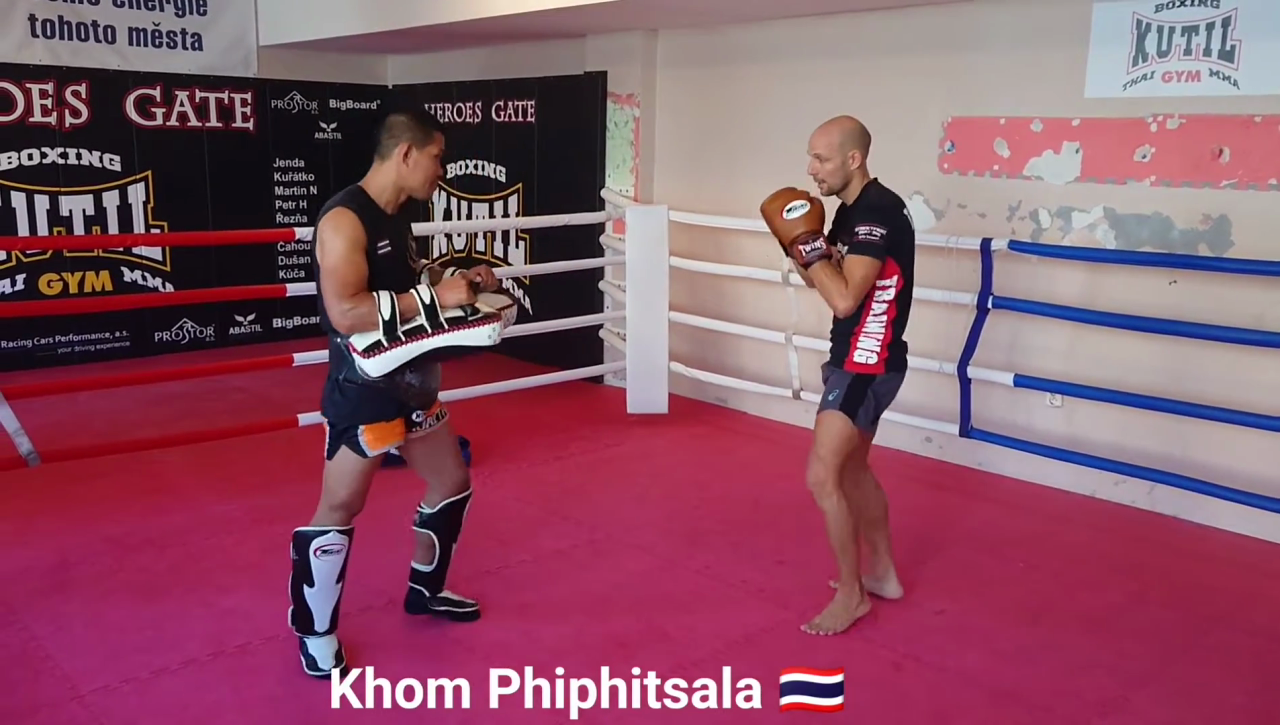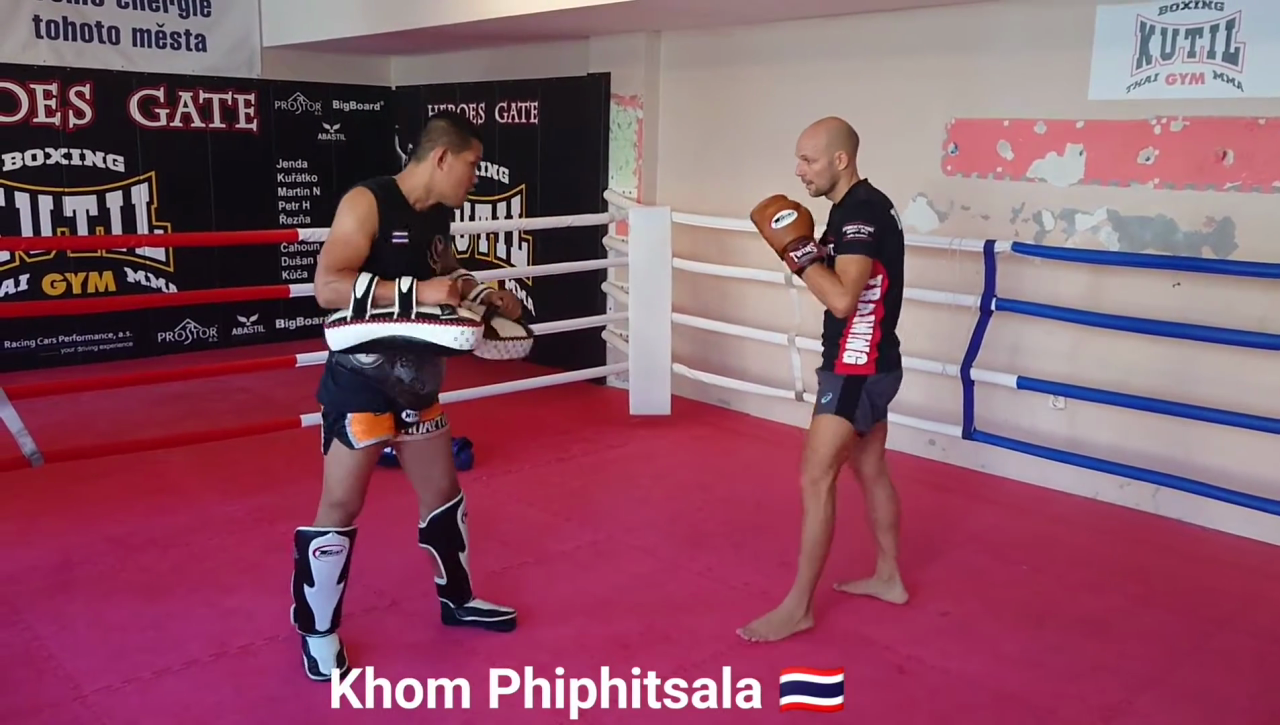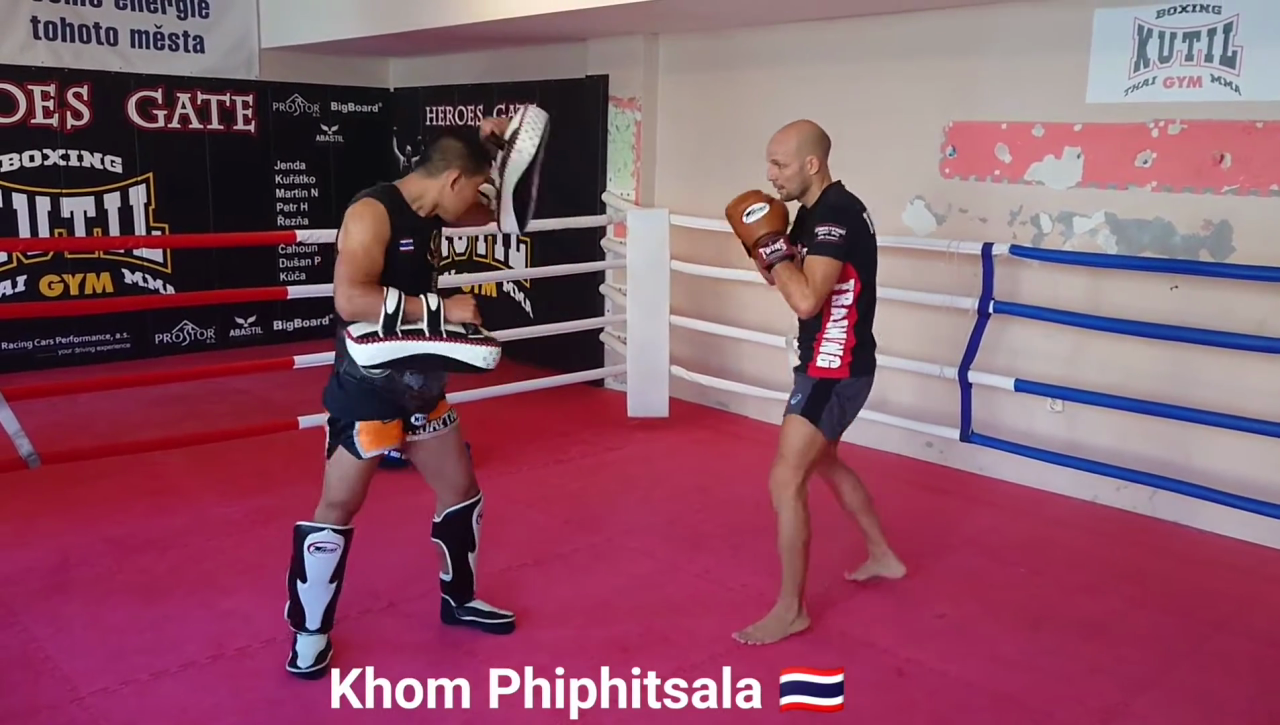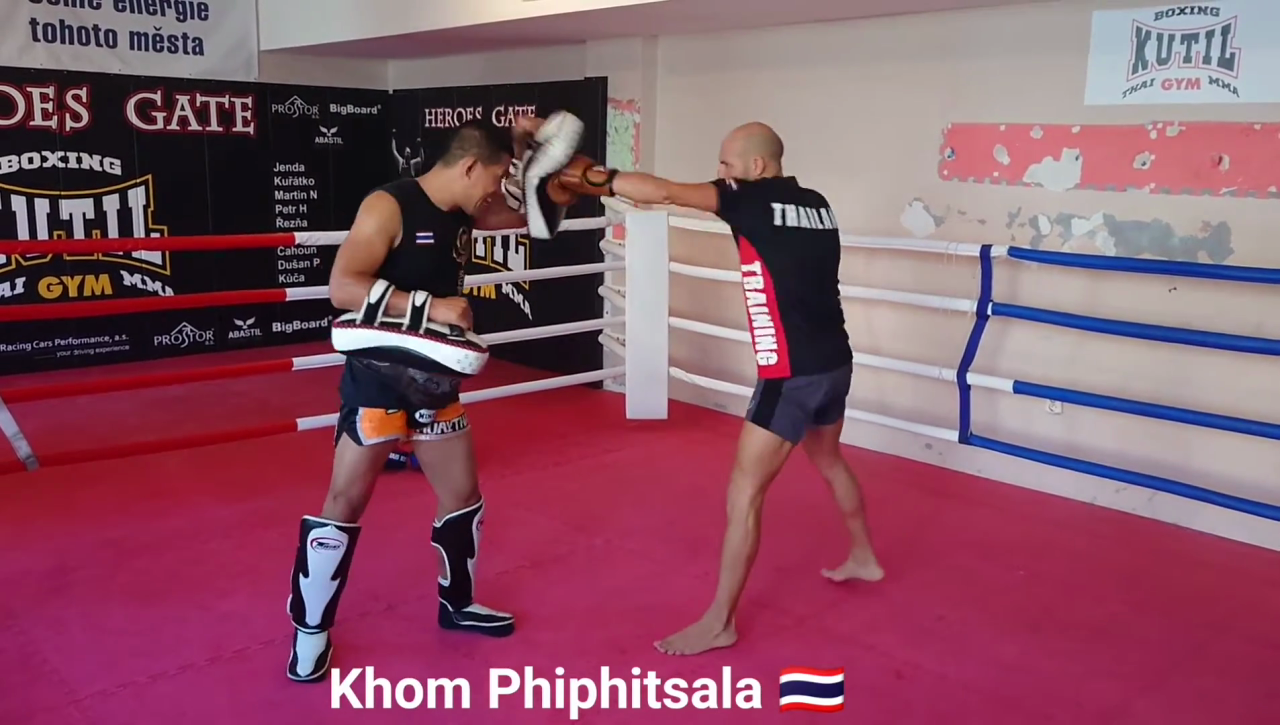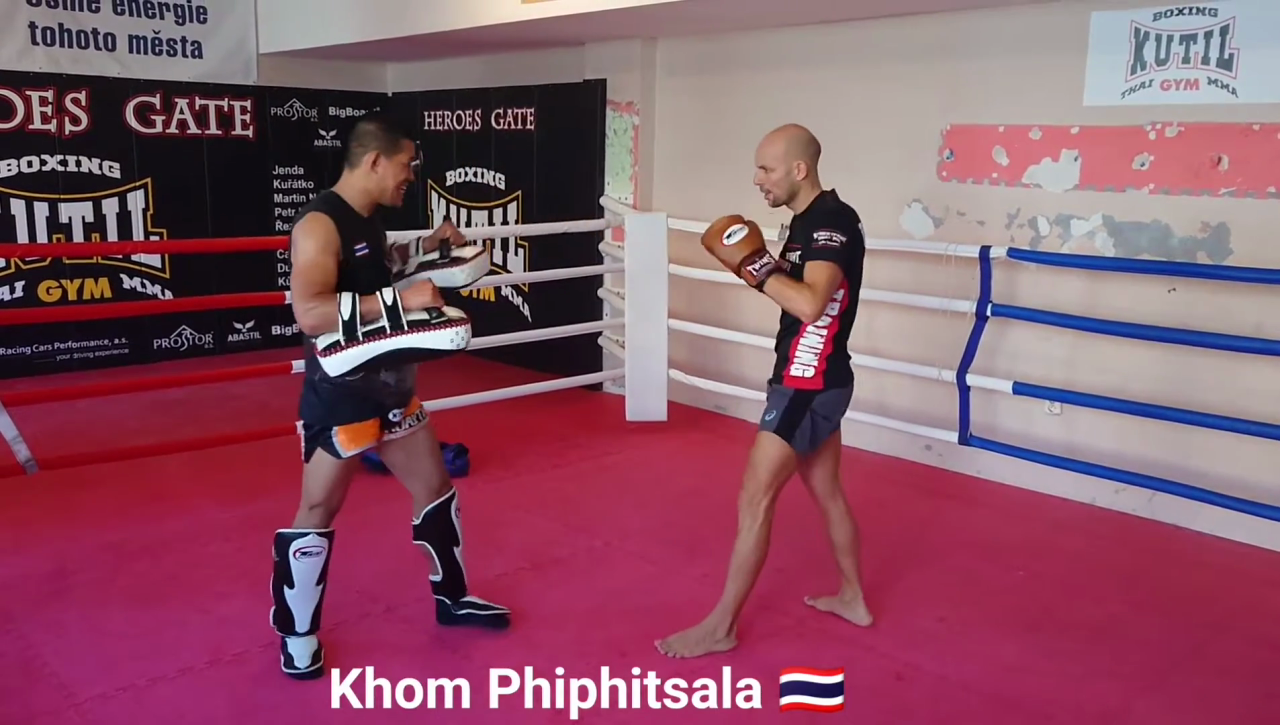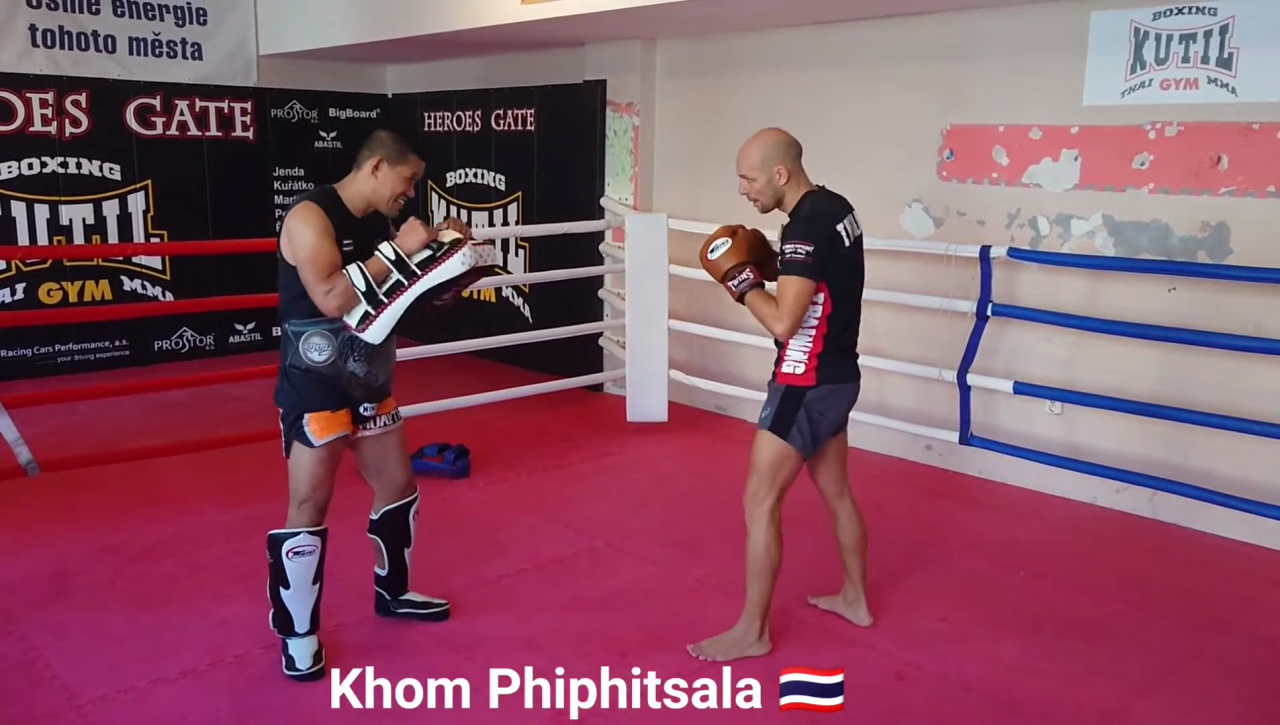
dt=0.4s
person 1, frame 1
left shoulder: (396, 214)
right shoulder: (344, 220)
right elbow: (346, 313)
left wrist: (454, 278)
right wrist: (434, 297)
left hip: (414, 385)
right hip: (363, 392)
left knee: (452, 484)
right knee: (339, 512)
left ankle: (426, 590)
right ankle: (314, 631)
person 1, frame 2
left shoulder: (438, 216)
right shoulder: (367, 203)
right elbow: (331, 287)
left wrist: (488, 297)
right wrist: (415, 291)
left hip: (417, 384)
right hip: (358, 385)
left knee: (444, 496)
right knee: (339, 511)
left ankle: (457, 600)
right ankle: (321, 631)
person 1, frame 3
left shoulder: (422, 211)
right shoulder: (372, 212)
left elbow: (487, 213)
right elbow: (352, 299)
left wrist: (490, 147)
right wrist: (439, 309)
left hip: (420, 388)
right hip: (368, 390)
left knee: (463, 493)
right knee: (337, 512)
left ankle: (459, 600)
right ankle: (309, 629)
person 1, frame 4
left shoulder: (457, 212)
right shoulder: (389, 207)
right elbow: (345, 287)
left wrist: (517, 148)
right wrist: (427, 305)
left hip: (435, 388)
right hip: (376, 387)
left knee: (464, 497)
right knee: (344, 506)
left ankle: (457, 604)
right ankle: (310, 628)
person 1, frame 5
left shoulder: (367, 219)
right shoulder: (319, 225)
right elbow: (311, 314)
left wrist: (426, 247)
right wrist: (400, 299)
left hip: (391, 388)
right hip: (338, 396)
left knee: (435, 489)
right knee: (318, 514)
left ankle: (451, 598)
right ankle: (296, 632)
person 1, frame 6
left shoulder: (375, 226)
right shoulder: (311, 216)
right elbow: (332, 297)
left wrist: (442, 249)
right wrist: (398, 251)
left hip: (371, 387)
right hip: (314, 390)
left knee: (397, 490)
right knee: (308, 511)
left ankle: (392, 592)
right ankle: (298, 632)
person 2, frame 1
left shoulder: (878, 213)
right shoulder: (850, 209)
left elbow: (841, 297)
right elbow: (823, 279)
left wrist: (807, 242)
right wrist: (803, 243)
left hip: (866, 366)
right hip: (854, 361)
left knee: (820, 477)
right knee: (850, 467)
left ankle: (852, 593)
right ankle: (882, 573)
person 2, frame 2
left shoulder: (862, 212)
right shoulder: (859, 206)
left elbow: (841, 299)
right elbow: (839, 280)
left wrist: (795, 250)
right wrist: (806, 249)
left hip: (858, 367)
right hip: (871, 363)
left knee: (816, 482)
right knee: (870, 470)
left ankle: (797, 608)
right ankle: (888, 577)
person 2, frame 3
left shoulder: (839, 216)
right shoulder: (810, 211)
left elbow: (807, 300)
right elbow: (785, 274)
left wrist: (769, 245)
right wrist: (756, 239)
left hip: (832, 370)
right hip: (827, 366)
left knee: (784, 483)
right knee: (825, 463)
left ankle: (790, 610)
right ankle: (883, 555)
person 2, frame 4
left shoulder: (752, 197)
right shoulder: (815, 205)
left elbow: (667, 191)
left wrist: (596, 177)
left hip: (789, 374)
right hip: (834, 363)
left knee: (744, 493)
right knee: (827, 459)
left ankle: (719, 622)
right ankle: (862, 558)
person 2, frame 5
left shoulder: (830, 222)
right shoulder: (812, 219)
left elbow: (810, 305)
left wrist: (753, 265)
right wrist: (758, 263)
left hip: (807, 386)
right hip: (823, 381)
left knee: (755, 501)
right knee: (827, 493)
left ankle: (720, 626)
right ankle: (852, 598)
person 2, frame 6
left shoulder: (807, 228)
right shoulder: (836, 208)
left elbow: (782, 322)
left wrist: (740, 279)
right wrist: (764, 265)
left hip: (806, 385)
right hip: (839, 377)
left knee: (760, 504)
right knee: (837, 492)
left ankle: (751, 632)
right ankle: (855, 598)
